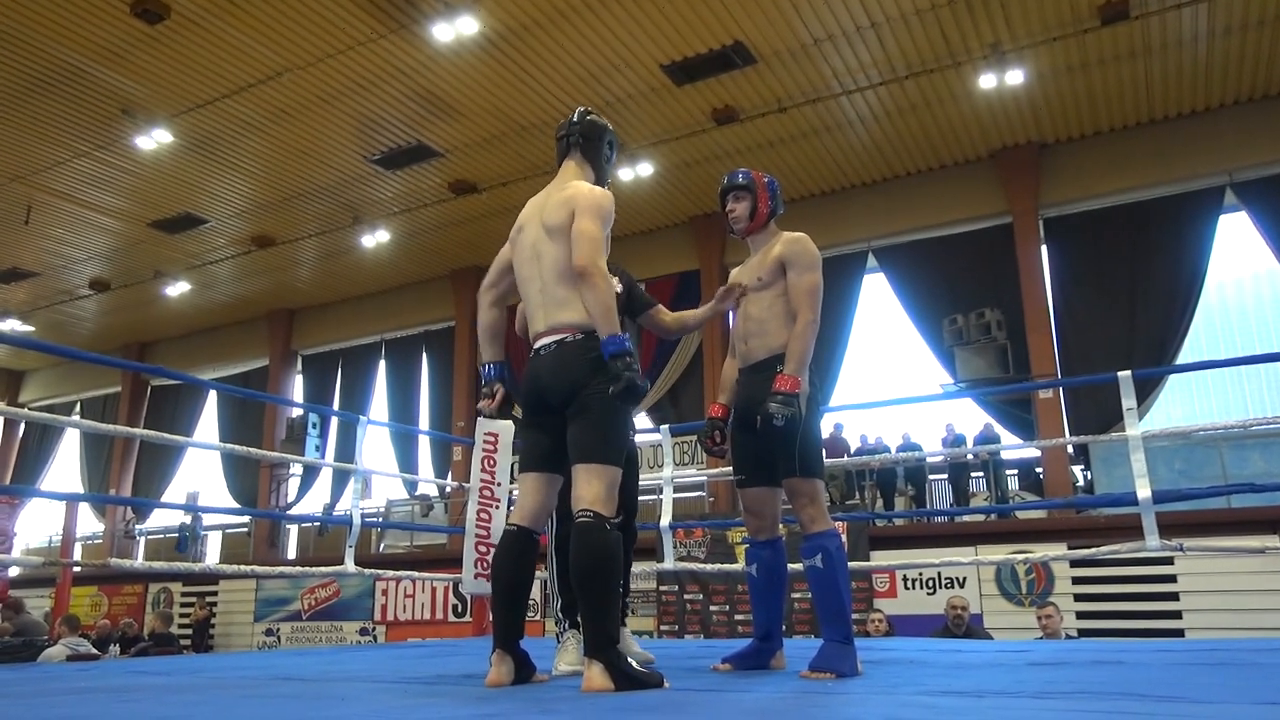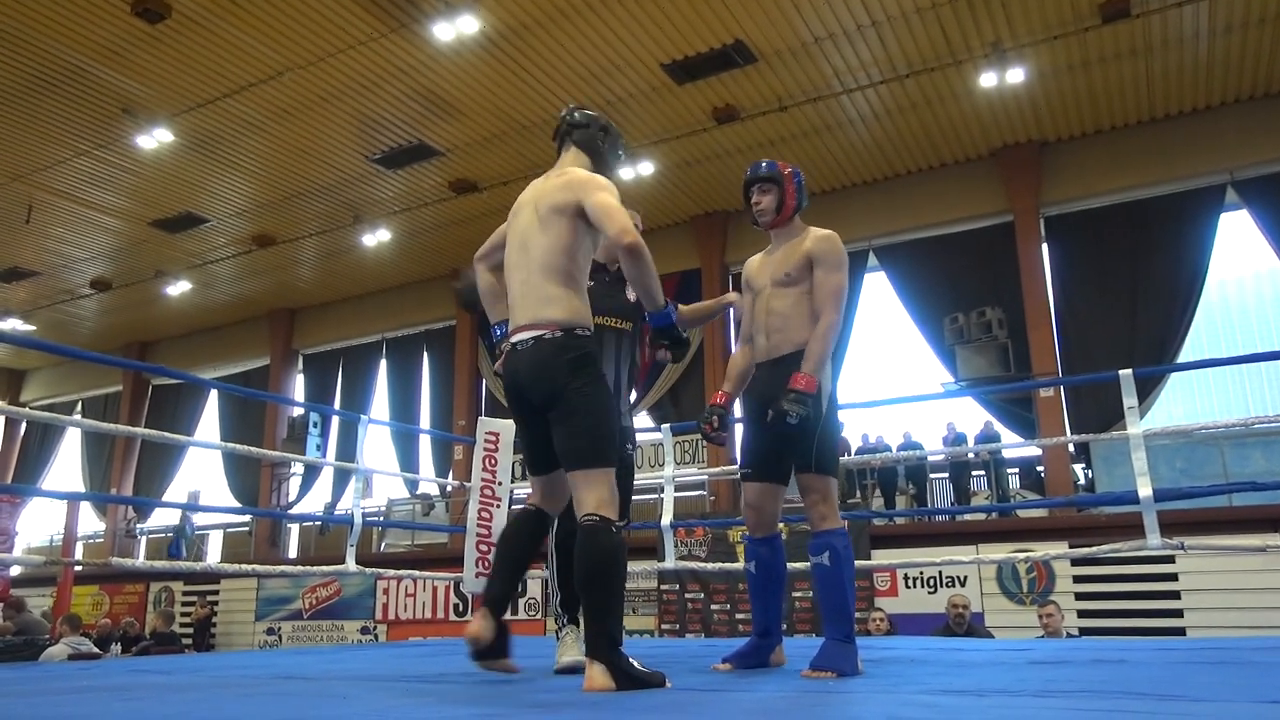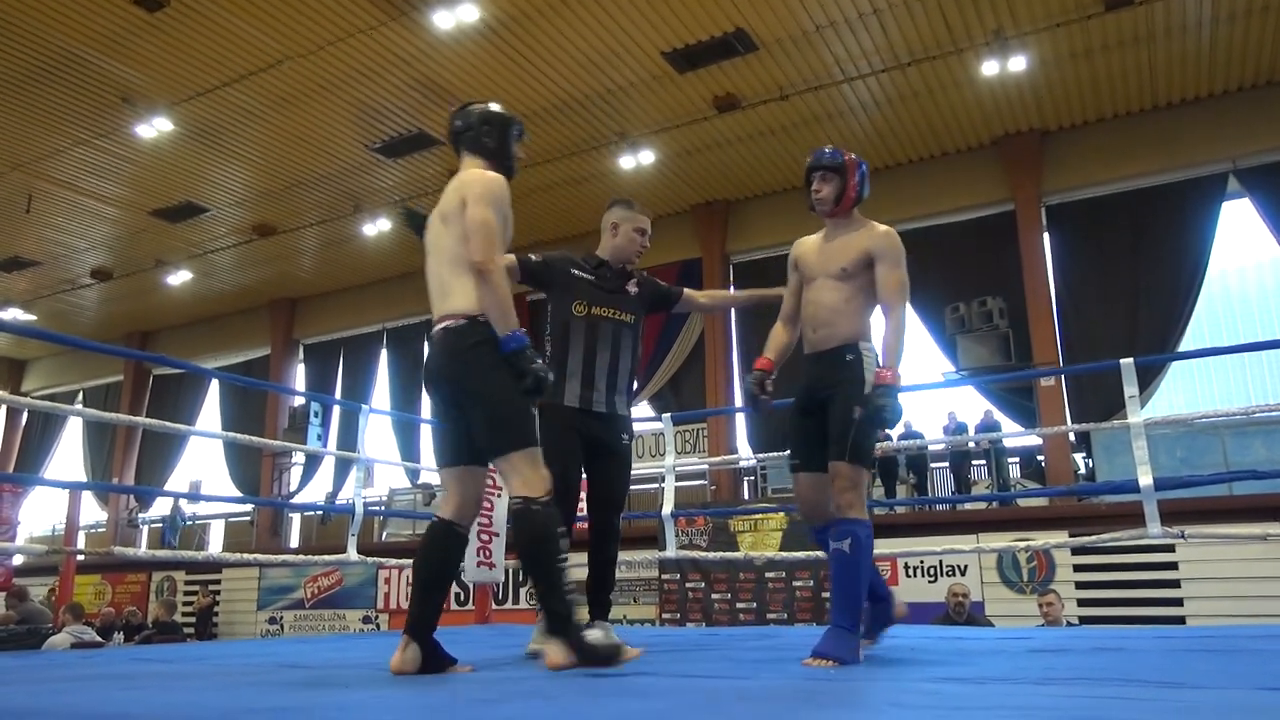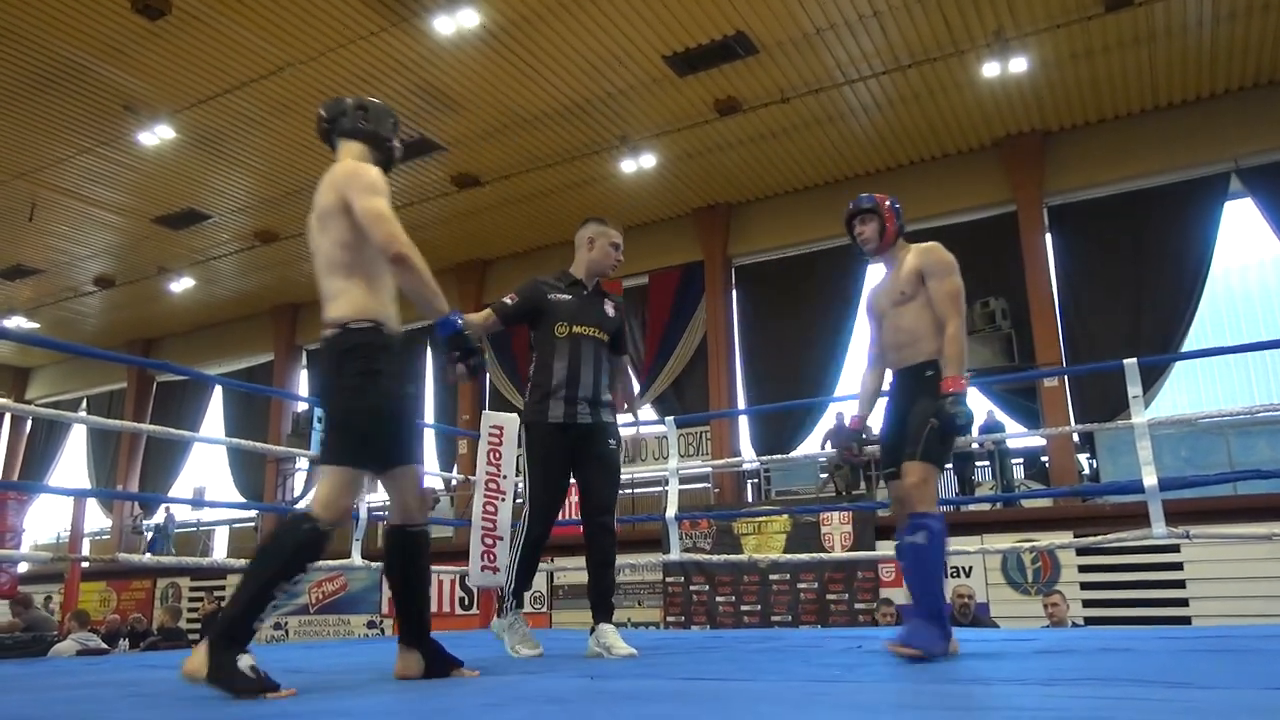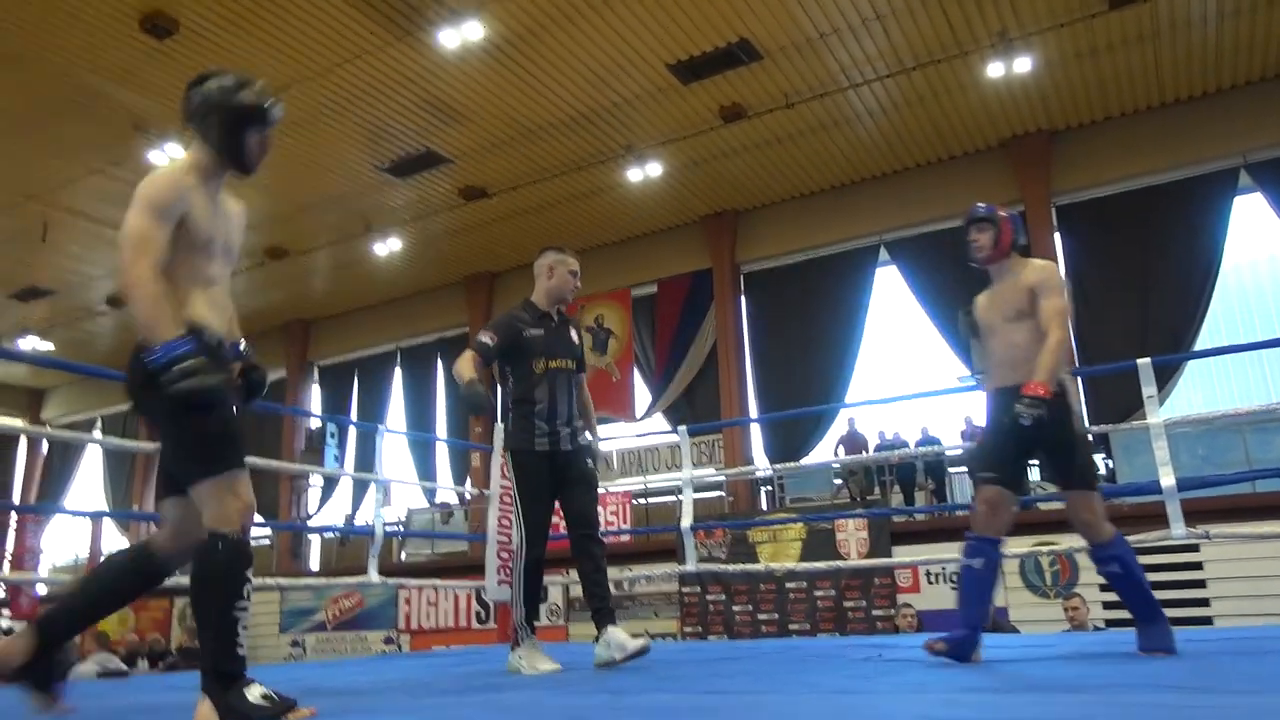
dt=0.4s
person 1, frame 1
left shoulder: (528, 212)
right shoulder: (592, 196)
left elbow: (490, 297)
right elbow: (588, 266)
left wrist: (494, 373)
right wrist: (620, 352)
left hip: (539, 367)
right hip: (584, 360)
left knee: (527, 513)
right knee: (594, 506)
left ankle: (505, 655)
right ankle: (601, 660)
person 1, frame 2
left shoulder: (528, 197)
right shoulder: (586, 182)
left elbow: (484, 263)
right elbow: (627, 241)
left wrist: (503, 332)
right wrist: (662, 317)
left hip: (520, 360)
right hip: (565, 354)
left knee: (546, 498)
right knee: (598, 503)
left ankle: (488, 619)
right ankle: (605, 660)
person 1, frame 3
left shoulder: (447, 201)
right shoulder: (484, 183)
right elbow: (485, 263)
right wrist: (518, 347)
left hip: (445, 353)
right hip: (477, 347)
left knee: (458, 505)
right knee: (532, 487)
left ankle: (415, 643)
right ankle: (565, 636)
person 1, frame 4
left shoulder: (329, 201)
right shoulder: (359, 174)
right elbow: (397, 249)
right wrist: (452, 327)
left hip: (350, 354)
right hip: (364, 350)
left knee: (411, 502)
right knee: (330, 506)
left ankle: (417, 648)
right ankle: (221, 646)
person 1, frame 5
left shoulder: (231, 209)
right shoulder: (169, 188)
right elbow: (140, 276)
left wrist: (237, 353)
right wrist: (177, 357)
left hip: (199, 371)
right hip: (174, 368)
left knee: (177, 541)
right knee: (229, 517)
person 2, frame 1
left shoulder: (795, 247)
right shoulder: (737, 274)
left elbow: (807, 319)
left wrist: (789, 383)
right wrist: (719, 411)
left hip: (786, 386)
right hip: (748, 394)
left knee: (808, 506)
right knee: (758, 520)
left ankle: (839, 643)
right ankle: (767, 642)
person 2, frame 2
left shoulder: (822, 243)
right shoulder: (753, 267)
left elbow: (830, 319)
left wrist: (804, 383)
right wrist: (723, 399)
left hip: (806, 381)
right hip: (764, 387)
left knee: (819, 504)
right knee: (757, 514)
left ankle: (841, 644)
right ankle: (766, 640)
person 2, frame 3
left shoulder: (878, 240)
right shoulder: (802, 249)
left elbow: (896, 314)
right elbow: (788, 320)
left wrist: (887, 379)
right wrist: (764, 366)
left hip: (853, 369)
right hip: (811, 376)
left knee: (847, 495)
right knee: (812, 503)
left ankle: (844, 631)
right ankle: (879, 602)
person 2, frame 4
left shoulder: (929, 255)
right shoulder: (875, 295)
left elbow: (954, 324)
left wrist: (955, 388)
right wrist: (859, 416)
left hip: (933, 382)
right hip: (899, 392)
left knee: (917, 489)
right knee: (904, 507)
left ankle: (926, 622)
right ankle: (935, 630)
person 2, frame 5
left shoulder: (1040, 274)
right shoulder: (982, 302)
left elbow: (1058, 335)
left wrist: (1037, 391)
right wrist: (988, 426)
left hip: (1046, 402)
right hip: (1004, 407)
left knee: (1088, 519)
right knee: (986, 516)
left ankle: (1151, 622)
right ankle: (966, 635)
person 3, frame 1
left shoulder: (619, 277)
left elbow: (668, 325)
right elbow: (523, 327)
left wrist: (713, 309)
left knee: (622, 522)
right knee: (567, 523)
left ankle: (615, 626)
right ankle: (569, 633)
person 3, frame 2
left shoulder: (634, 288)
left elbow: (681, 316)
left wrist: (729, 299)
left hip: (615, 425)
left knee: (613, 525)
right knee: (568, 521)
right ankle: (569, 628)
person 3, frame 3
left shoulder: (640, 286)
right shoulder: (563, 268)
left elbow: (702, 301)
right elbow: (500, 265)
left wrist: (772, 294)
left hip: (613, 418)
right hip: (562, 410)
left knee: (606, 519)
right knee: (557, 510)
left ankle: (598, 622)
right ankle: (547, 620)
person 3, frame 4
left shoulder: (611, 307)
right shoulder: (542, 292)
right elbow: (487, 320)
left hip: (599, 427)
right hip: (549, 422)
left knee: (602, 525)
right knee: (540, 519)
left ankle: (603, 626)
right ankle: (510, 613)
person 3, frame 5
left shoulder: (571, 330)
right shoulder: (513, 323)
right elbow: (467, 361)
left wrist: (593, 433)
right wrist: (471, 383)
left hip: (573, 448)
right hip: (530, 449)
left knee: (587, 535)
right knee: (533, 542)
left ankle: (607, 633)
right ankle: (522, 643)
